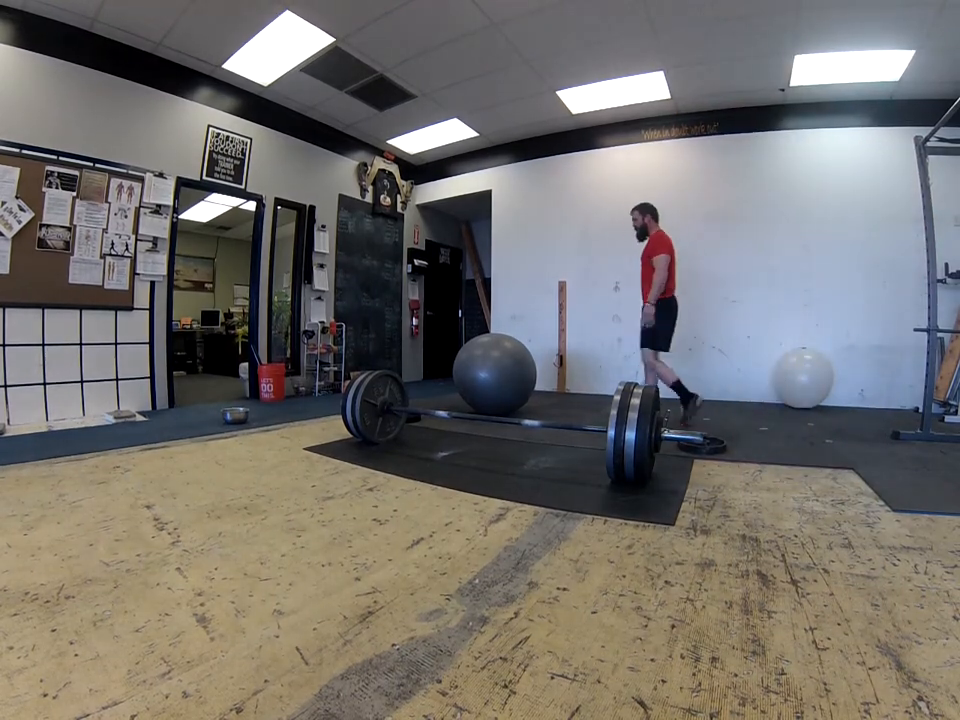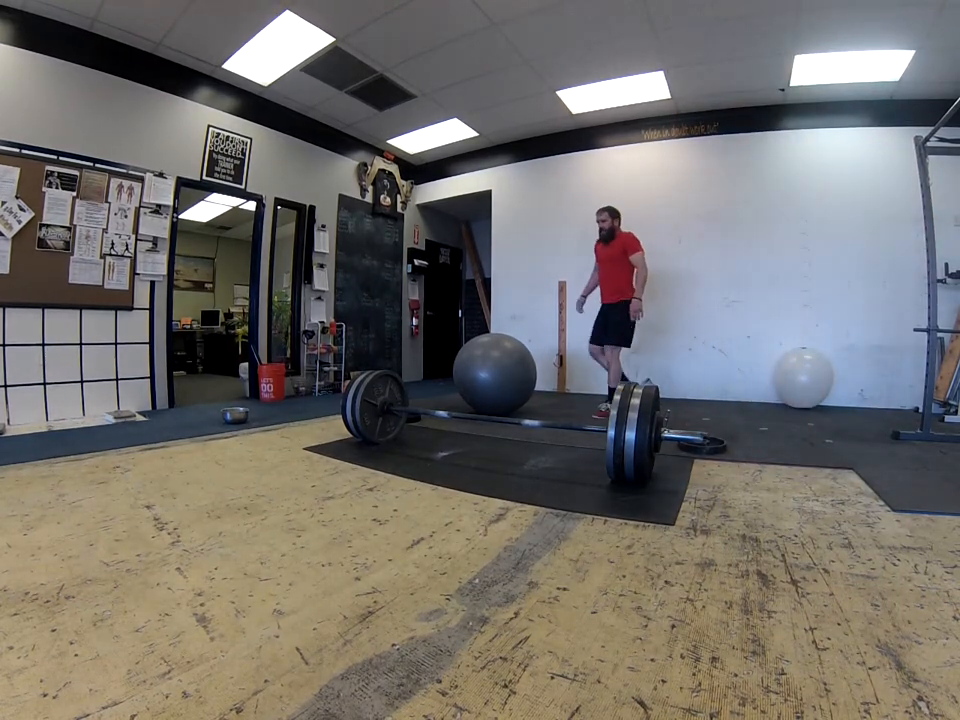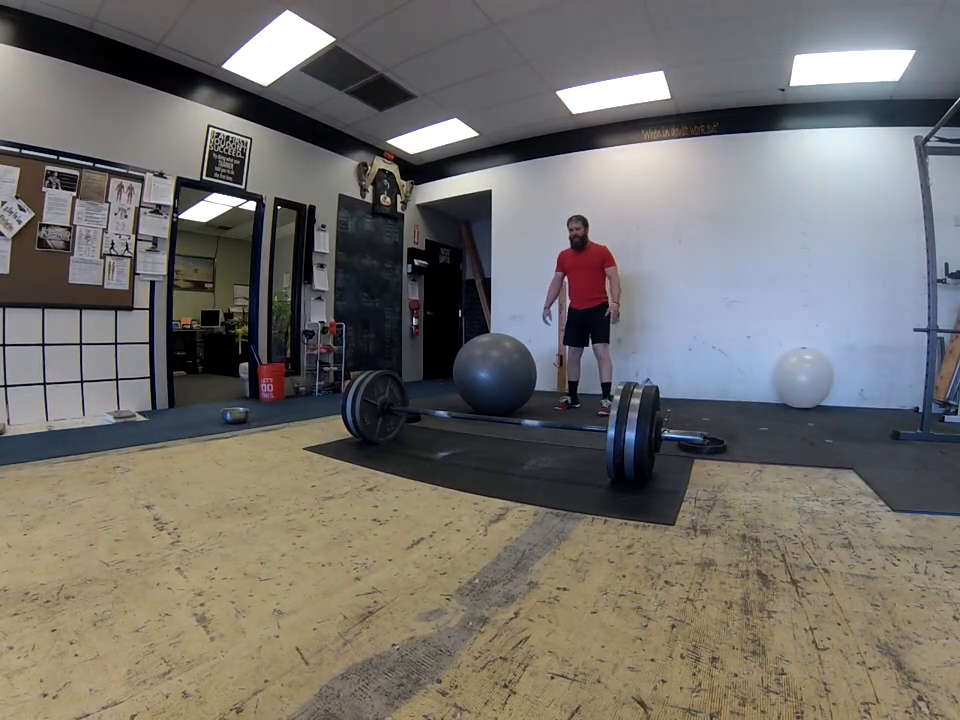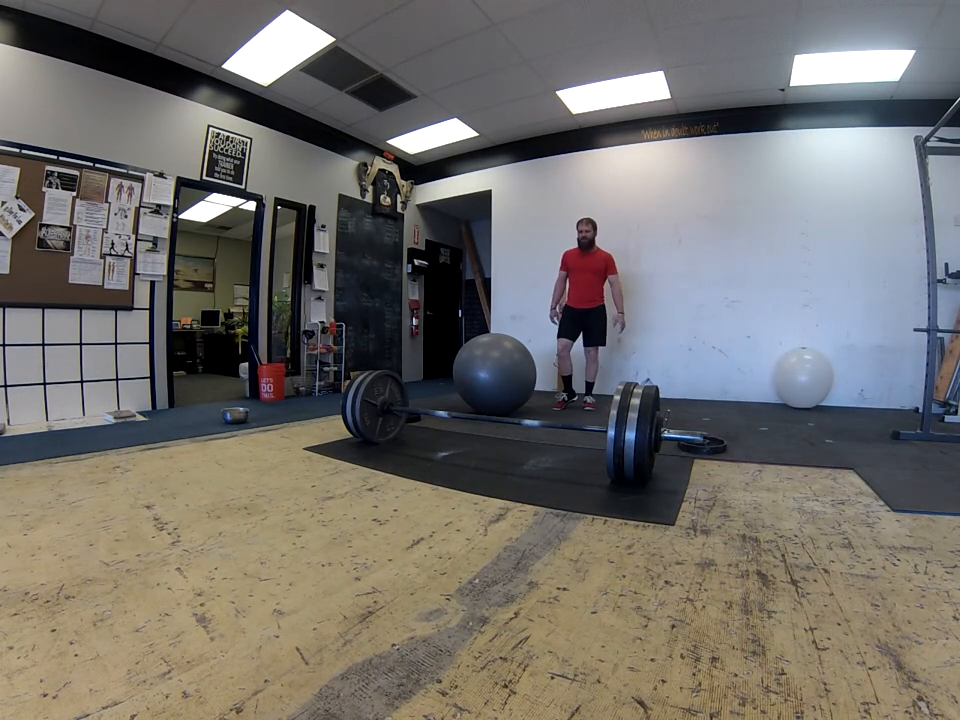
dt=0.5s
person 1, frame 1
left shoulder: (657, 240)
right shoulder: (657, 241)
left elbow: (661, 274)
left wrist: (649, 303)
left hip: (660, 306)
right hip: (659, 306)
left knee: (649, 359)
right knee: (650, 358)
left ankle: (689, 398)
person 1, frame 2
left shoulder: (628, 240)
right shoulder: (599, 245)
left elbow: (642, 268)
left wrist: (637, 298)
right wrist: (584, 295)
left hip: (622, 307)
right hip: (606, 306)
left knee: (611, 353)
right knee: (594, 349)
left ankle: (610, 401)
person 1, frame 3
left shoulder: (601, 252)
right shoulder: (564, 256)
left elbow: (614, 278)
right elbow: (557, 282)
left wrist: (615, 302)
right wrist: (547, 306)
left hip: (598, 310)
right hip: (575, 311)
left knee: (601, 352)
right knee: (573, 354)
left ankle: (606, 399)
right ankle: (572, 397)
person 1, frame 4
left shoulder: (605, 258)
right shoulder: (568, 255)
left elbow: (615, 285)
right elbow: (560, 281)
left wrist: (620, 313)
right wrist: (554, 306)
left hip: (595, 311)
right hip: (571, 310)
left knee: (592, 353)
right knee: (562, 348)
left ankle: (588, 395)
right ankle: (567, 392)
